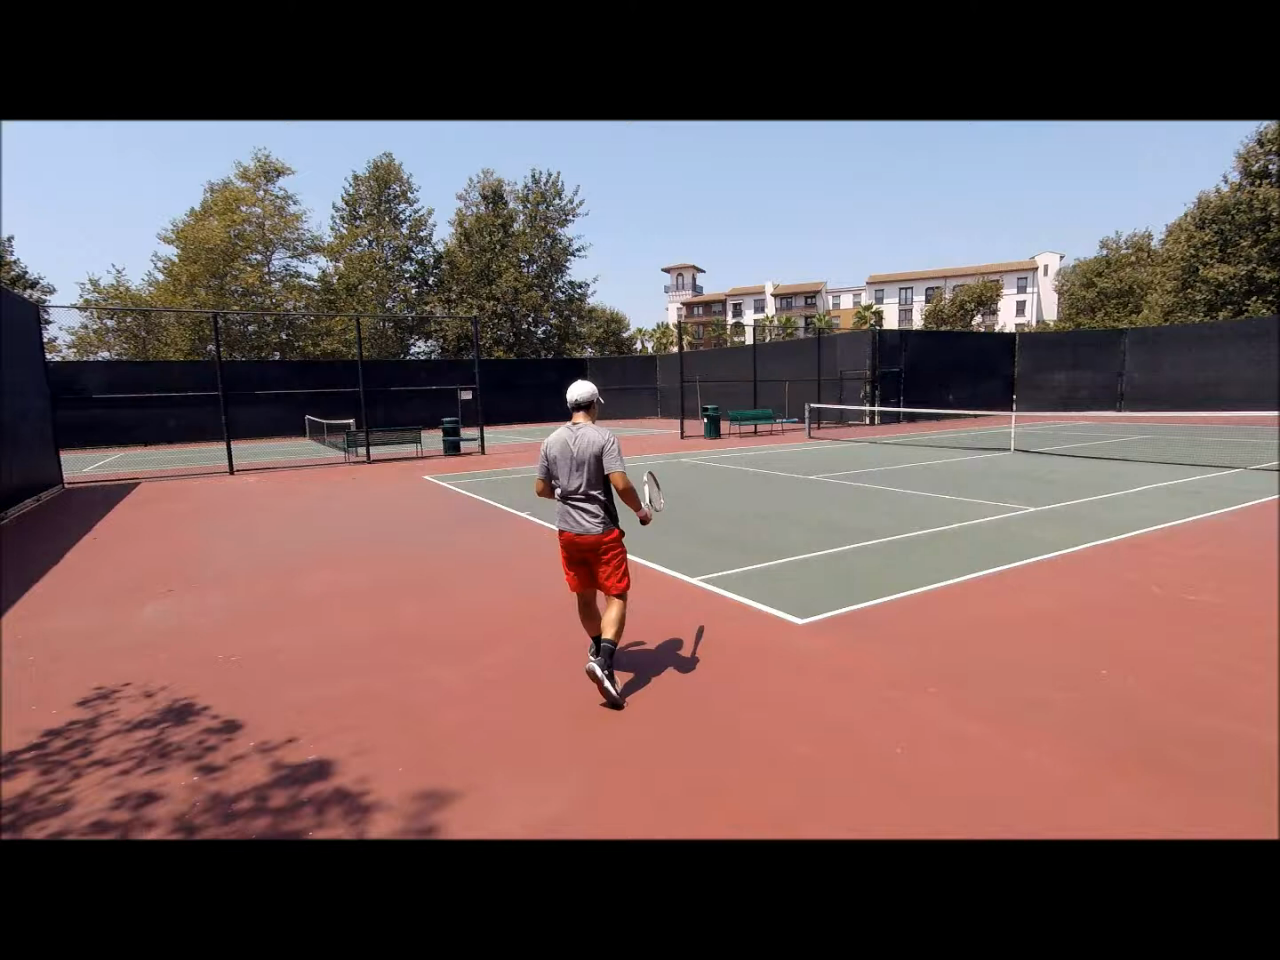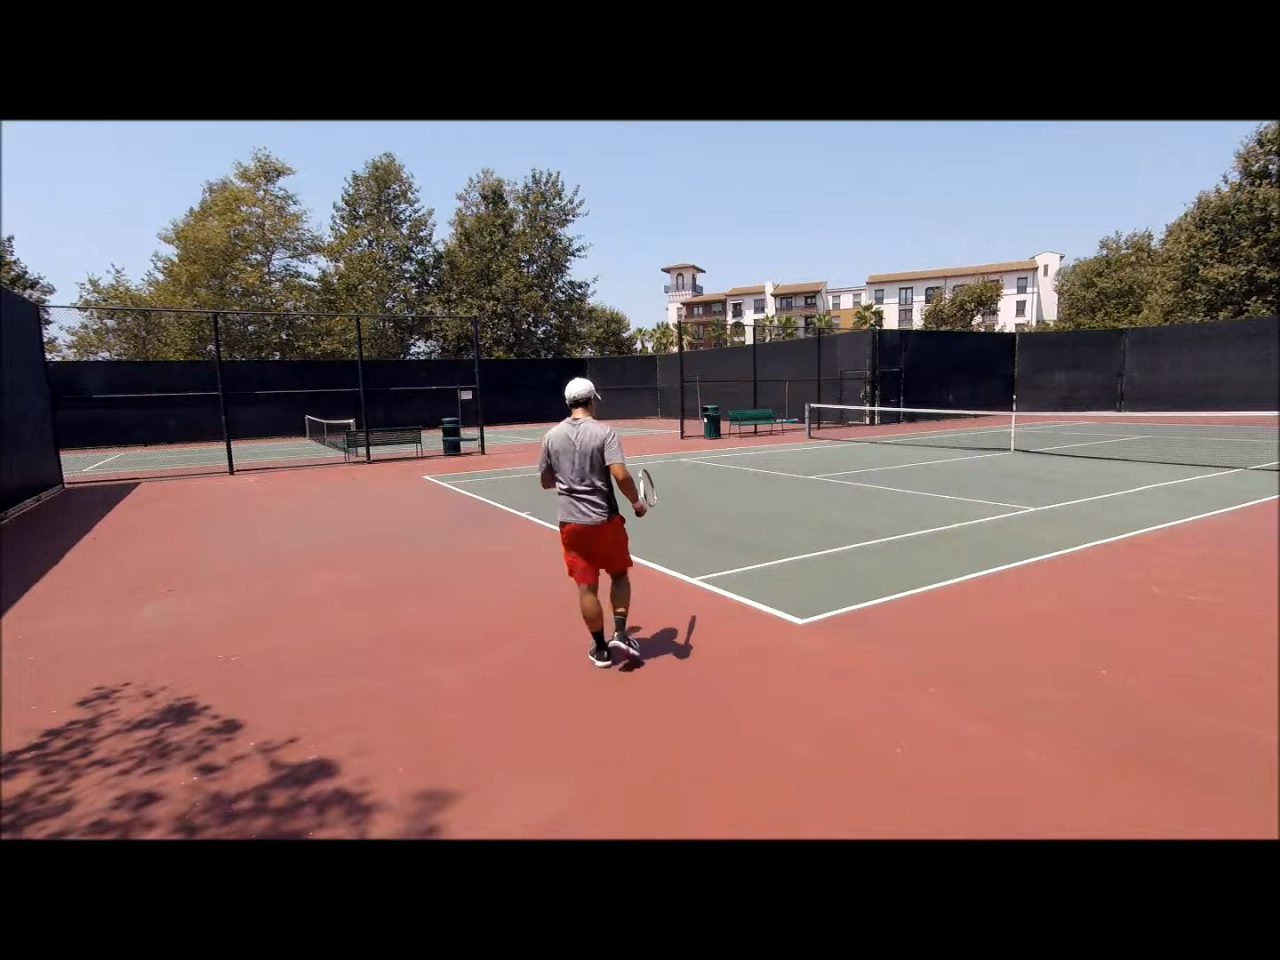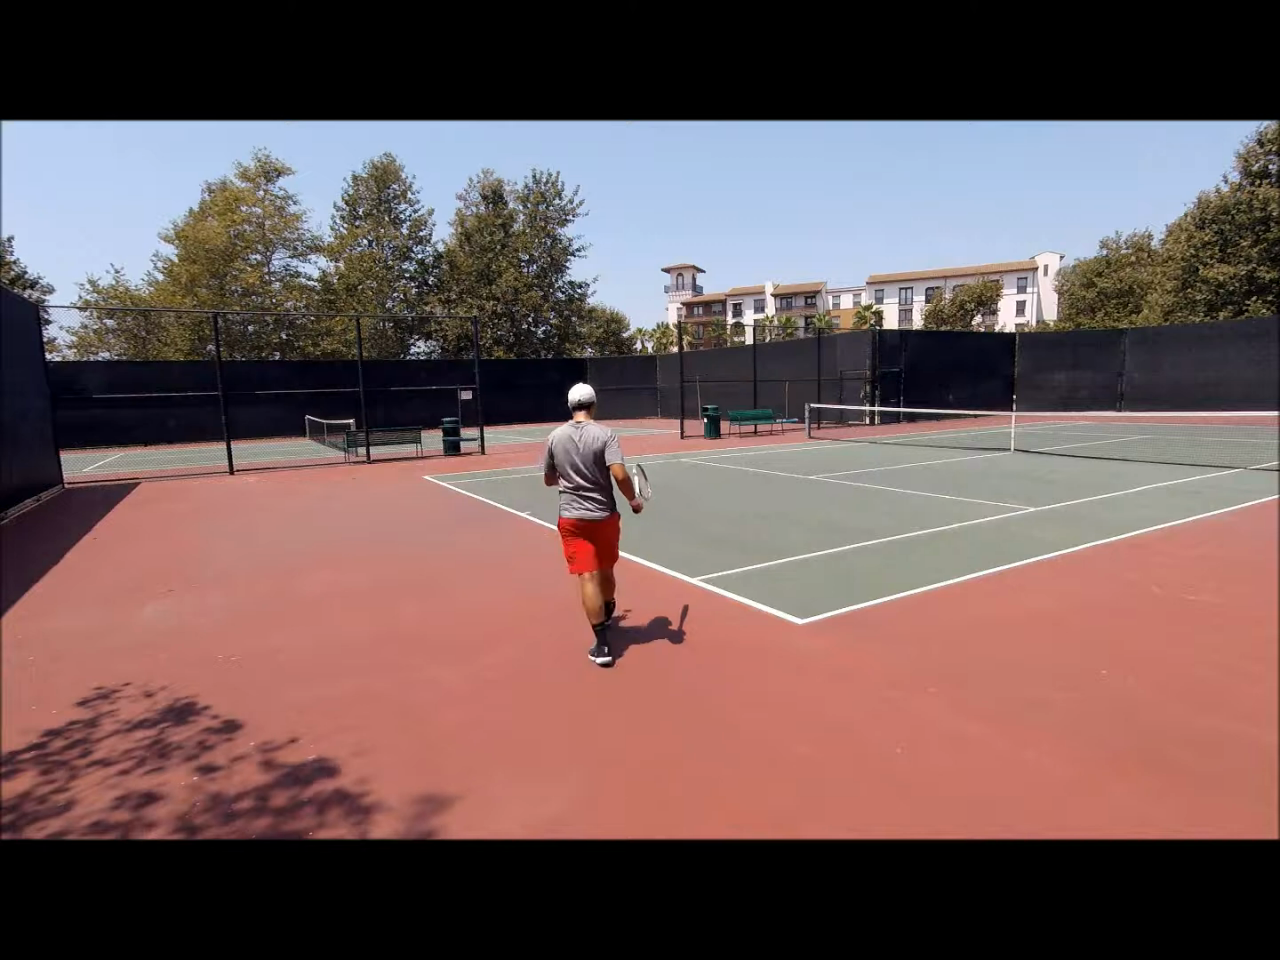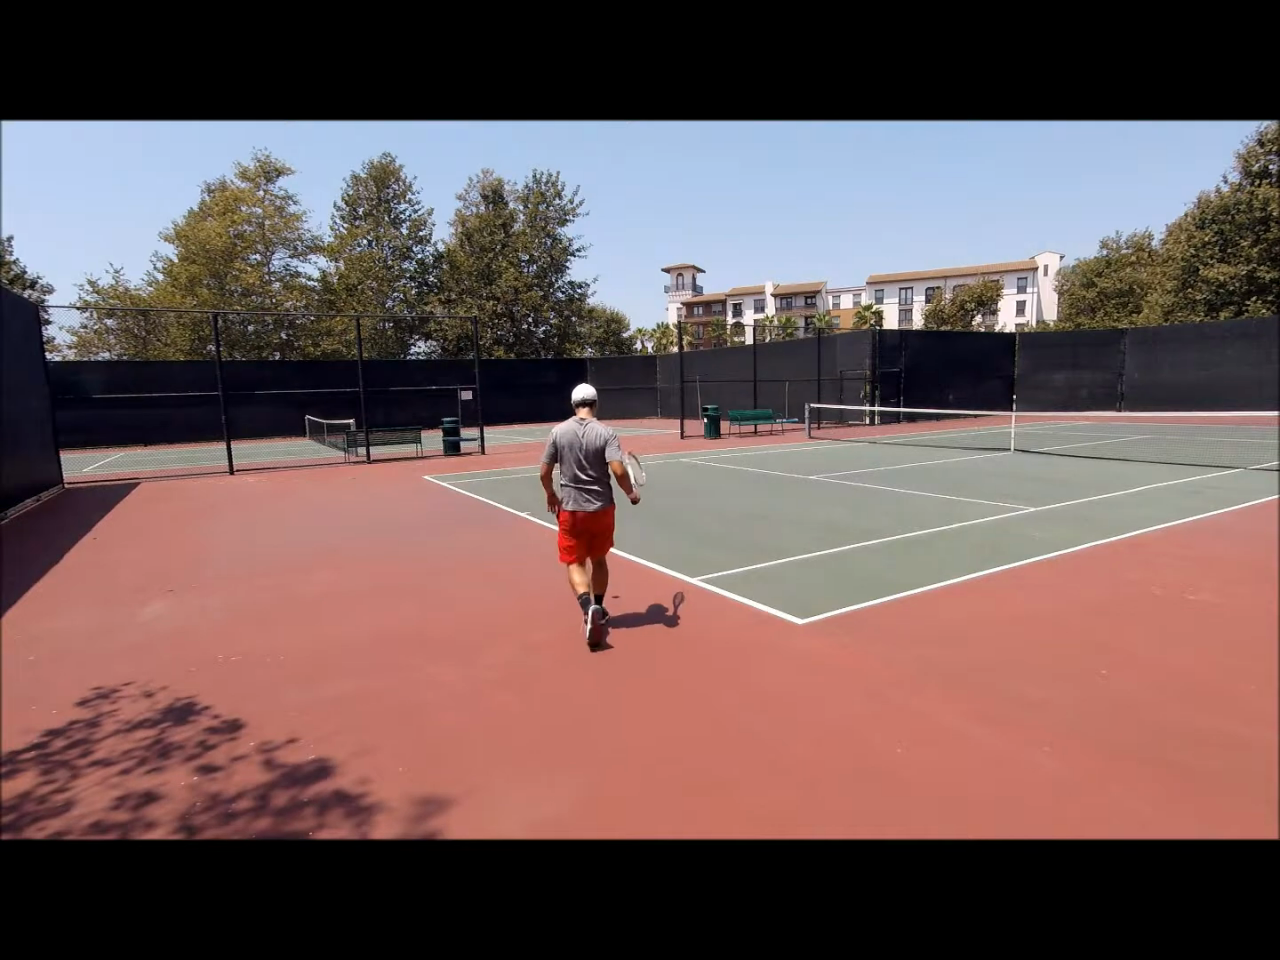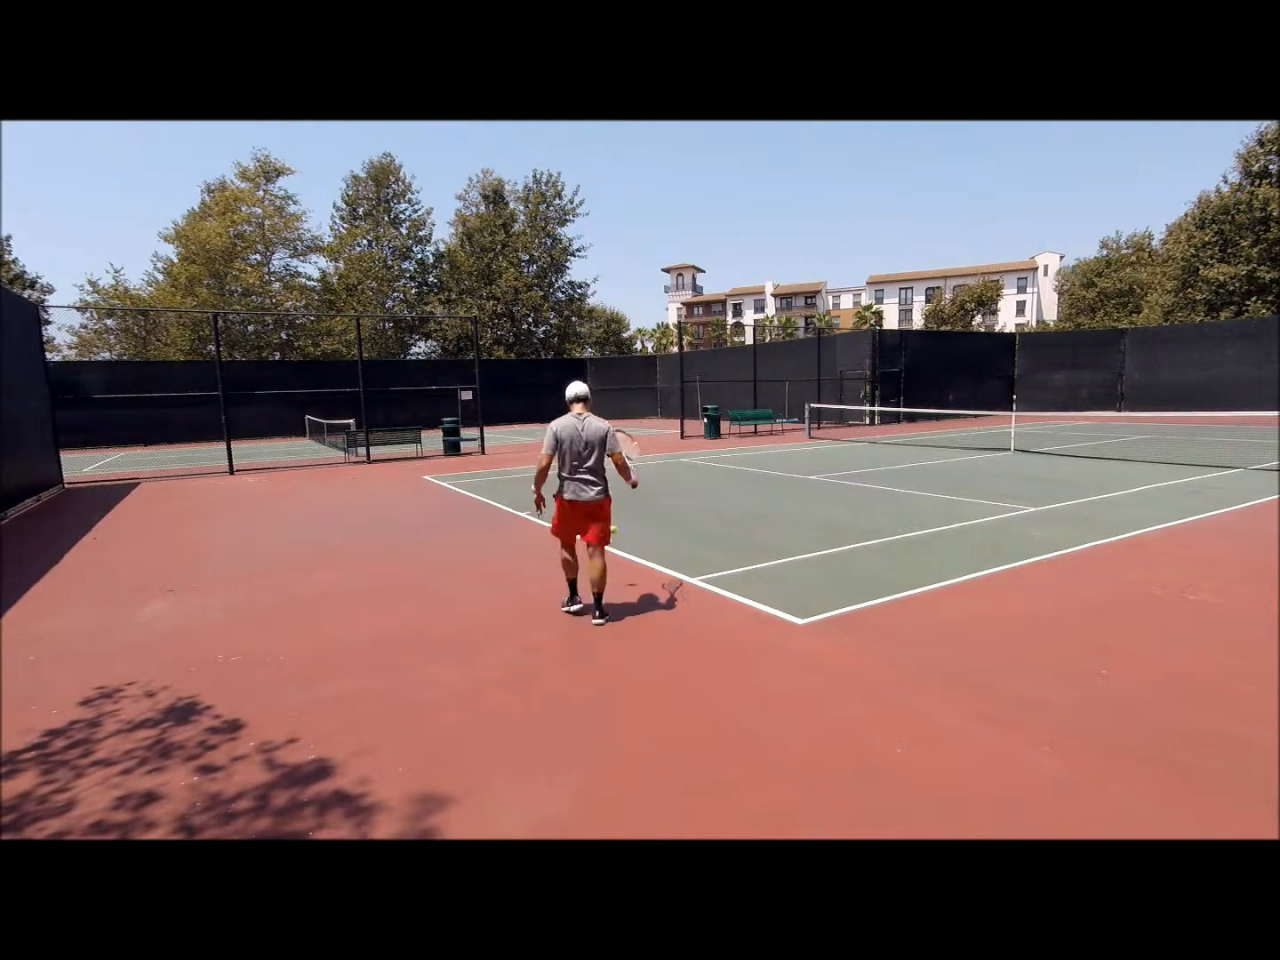
dt=0.2s
person 1, frame 1
left shoulder: (551, 441)
right shoulder: (604, 437)
left elbow: (541, 490)
right elbow: (621, 485)
right wrist: (640, 510)
left hip: (568, 531)
right hip: (602, 530)
left knee: (584, 595)
right knee: (617, 598)
left ankle: (597, 649)
right ankle: (603, 658)
person 1, frame 2
left shoulder: (552, 436)
right shoulder: (604, 432)
left elbow: (545, 483)
right elbow: (620, 475)
right wrist: (636, 502)
left hip: (570, 522)
right hip: (605, 519)
left knee: (586, 586)
right knee: (619, 575)
left ankle: (601, 648)
right ankle: (620, 634)
person 1, frame 3
left shoulder: (555, 437)
right shoulder: (606, 434)
left elbow: (549, 480)
right elbow: (620, 475)
right wrist: (633, 500)
left hip: (572, 517)
right hip: (604, 515)
left knee: (588, 578)
right knee: (605, 571)
left ankle: (601, 644)
right ankle: (607, 613)
person 1, frame 4
left shoulder: (558, 432)
right shoulder: (606, 432)
left elbow: (545, 473)
right elbow: (619, 472)
left wrist: (551, 495)
right wrist: (631, 493)
left hip: (570, 508)
right hip: (601, 507)
left knee: (575, 565)
right knee: (599, 560)
left ankle: (589, 608)
right ankle: (599, 609)
person 1, frame 5
left shoulder: (557, 426)
right shoulder: (603, 426)
left elbow: (544, 464)
right elbow: (619, 461)
left wrist: (537, 490)
right wrist: (630, 479)
left hip: (568, 497)
right hip: (598, 498)
left knee: (567, 547)
right knee: (596, 552)
left ankle: (573, 598)
right ankle: (598, 608)
